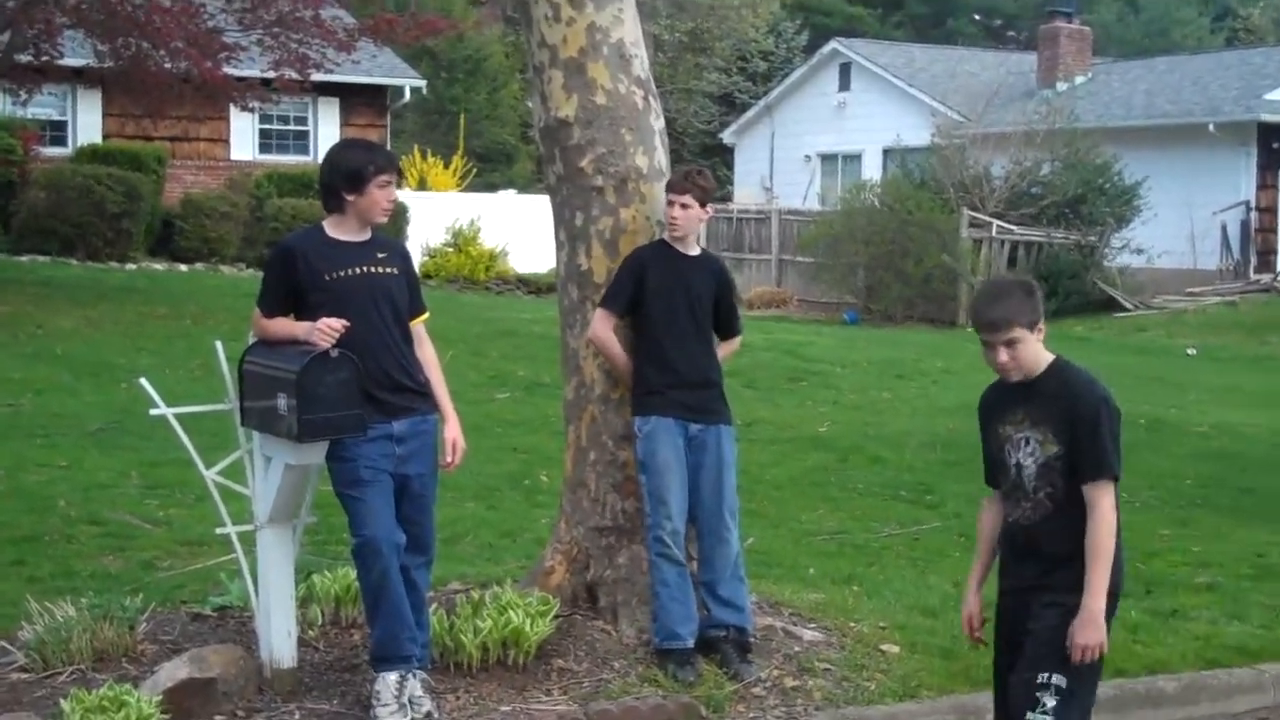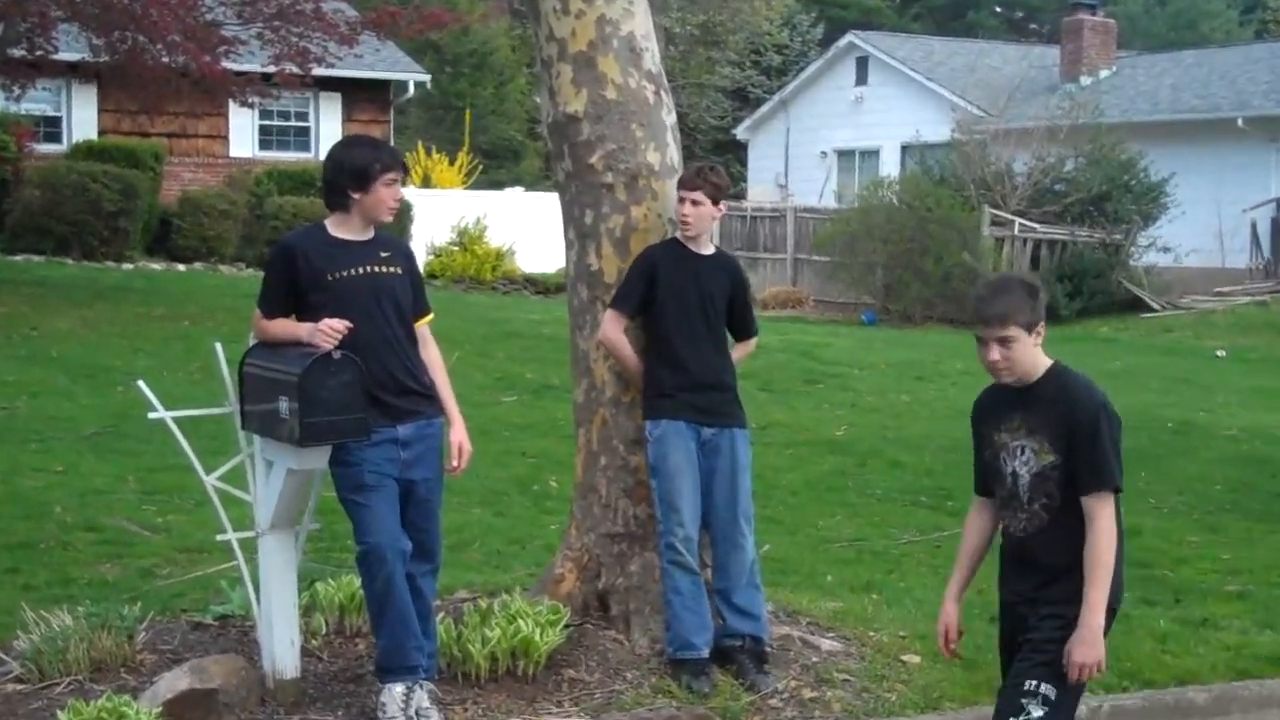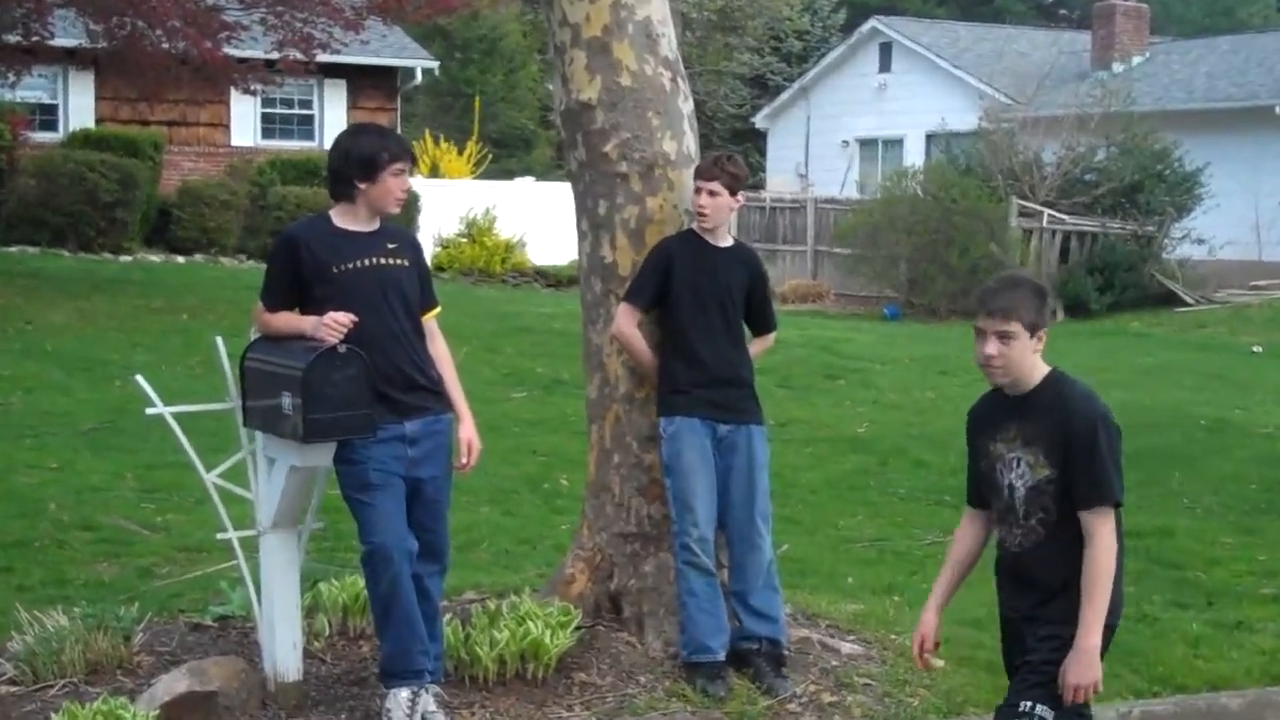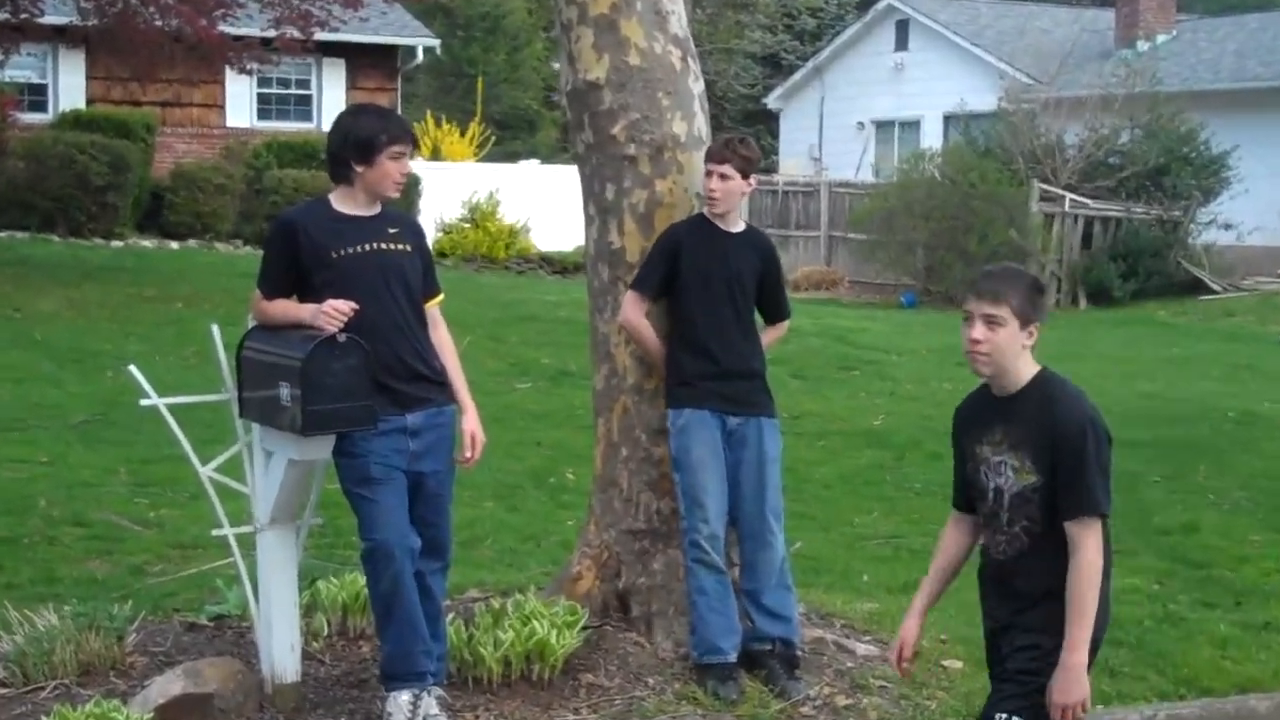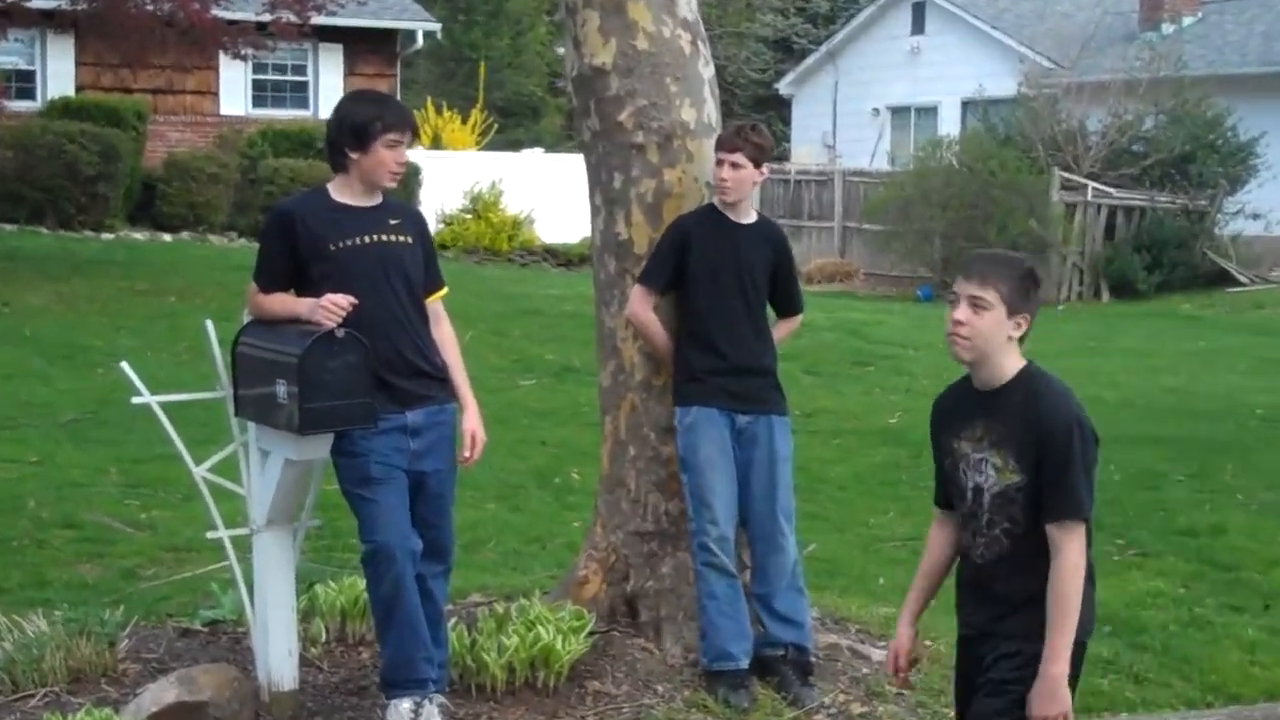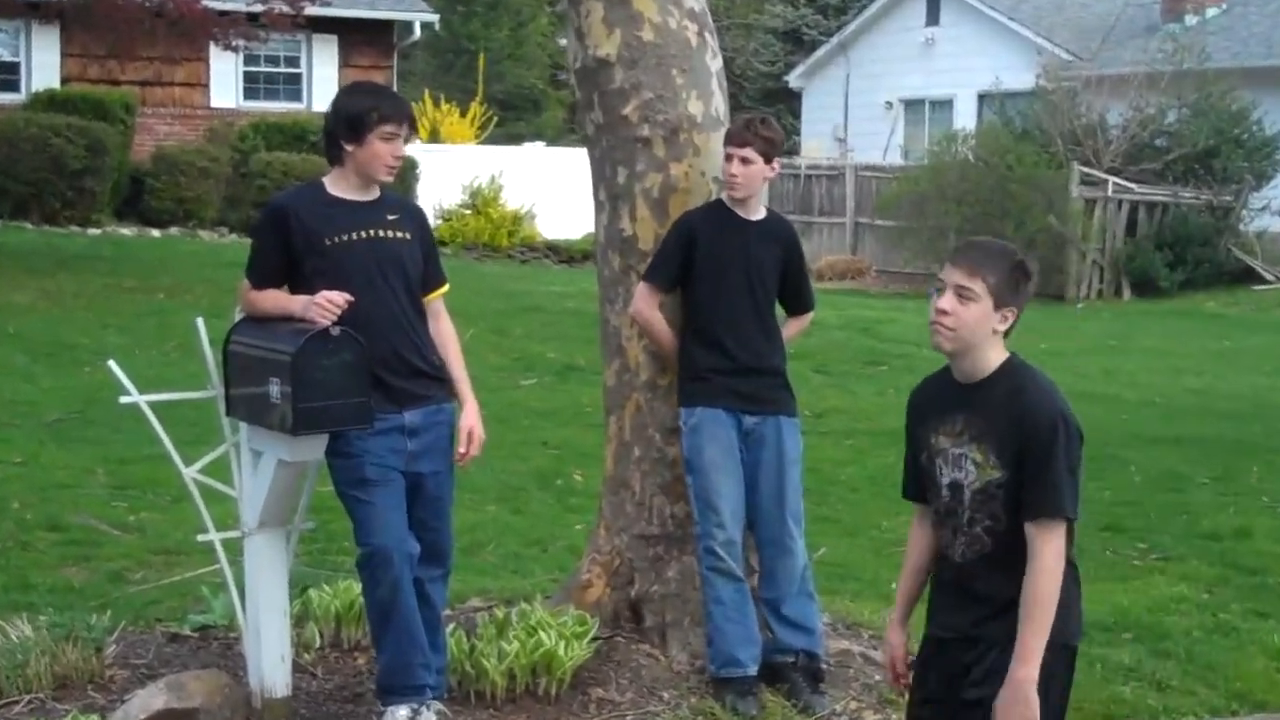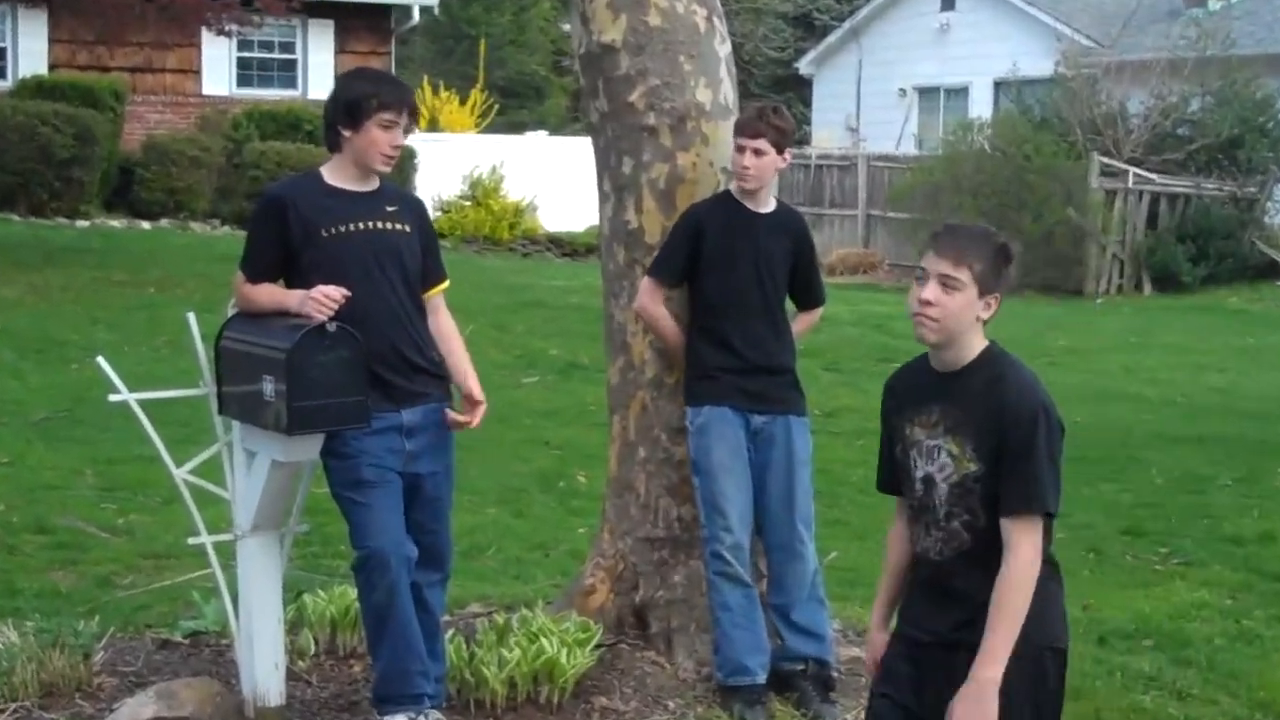
dt=0.1s
person 1, frame 1
left shoulder: (394, 254)
right shoulder: (297, 252)
right elbow: (264, 323)
left wrist: (449, 415)
right wrist: (306, 329)
left hip: (416, 422)
right hip: (357, 429)
left knee: (416, 547)
right knee: (378, 544)
left ankle: (411, 663)
right ankle: (397, 666)
person 1, frame 2
left shoulder: (398, 253)
right shoulder: (298, 251)
right elbow: (265, 325)
left wrist: (454, 419)
right wrist: (308, 330)
left hip: (421, 426)
right hip: (360, 433)
left knee: (422, 555)
right knee: (382, 551)
person 1, frame 3
left shoulder: (405, 244)
right shoulder: (302, 242)
right elbow: (267, 318)
left wrist: (463, 414)
right wrist: (312, 323)
left hip: (429, 423)
right hip: (365, 430)
left knee: (429, 554)
right knee: (389, 551)
person 1, frame 4
left shoulder: (407, 229)
right shoulder: (300, 227)
right elbow: (264, 306)
left wrist: (466, 406)
right wrist: (311, 312)
left hip: (432, 415)
right hip: (365, 422)
left knee: (431, 551)
right knee: (390, 548)
person 1, frame 5
left shoulder: (409, 221)
right shoulder: (298, 218)
left elbow: (435, 316)
right elbow: (260, 300)
left wrist: (468, 405)
right wrist: (309, 307)
left hip: (434, 412)
right hip: (366, 422)
left knee: (434, 553)
right knee: (391, 550)
person 1, frame 6
left shoulder: (408, 217)
right shoulder: (292, 212)
left elbow: (435, 314)
right elbow: (253, 297)
left wrist: (467, 402)
right wrist: (303, 304)
left hip: (432, 412)
right hip: (361, 421)
left knee: (431, 556)
right knee: (388, 553)
person 1, frame 7
left shoulder: (408, 210)
right shoulder: (289, 202)
right elbow: (247, 291)
left wrist: (466, 378)
right wrist: (297, 298)
left hip: (429, 412)
right hip: (357, 419)
left knee: (430, 559)
right knee: (384, 557)
person 2, frame 1
left shoulder: (714, 270)
right shoulder: (644, 261)
right elbow: (599, 329)
left wrist: (699, 371)
right wrist: (639, 378)
left hip: (711, 413)
right hip: (659, 414)
left knee: (721, 526)
right knee: (668, 529)
left ankle: (728, 629)
right ankle: (675, 639)
person 2, frame 2
left shoulder: (729, 269)
right shoulder: (655, 261)
left elbow: (747, 340)
right elbow: (610, 331)
left wrist: (713, 373)
right wrist: (651, 381)
left hip: (725, 416)
right hip: (670, 417)
left knee: (735, 533)
right knee: (680, 536)
left ankle: (744, 639)
right ankle: (689, 649)
person 2, frame 3
left shoulder: (747, 261)
right shoulder: (671, 252)
left elbow: (765, 334)
right elbow: (624, 325)
left wrist: (730, 368)
right wrist: (665, 375)
left hip: (742, 413)
right hip: (685, 414)
left knee: (752, 533)
right knee: (696, 536)
left ankle: (761, 642)
right ankle: (704, 652)
person 2, frame 4
left shoulder: (760, 247)
right shoulder: (680, 238)
left elbow: (778, 322)
right elbow: (631, 313)
left wrist: (742, 358)
right wrist: (675, 365)
left hip: (753, 405)
right hip: (694, 406)
left knee: (764, 529)
right knee: (706, 533)
left ankle: (774, 642)
right ankle: (715, 653)
person 2, frame 5
left shoulder: (771, 238)
right shoulder: (689, 230)
left elbow: (790, 315)
right elbow: (638, 307)
left wrist: (752, 353)
right wrist: (683, 360)
left hip: (763, 402)
right hip: (702, 403)
left knee: (776, 531)
right knee: (715, 534)
left ankle: (787, 648)
right ankle: (726, 659)
person 2, frame 6
left shoulder: (781, 235)
right shoulder: (695, 226)
left elbow: (801, 313)
right elbow: (643, 305)
left wrist: (761, 352)
right wrist: (690, 359)
left hip: (772, 403)
right hip: (709, 403)
left knee: (784, 535)
right knee: (721, 538)
left ankle: (797, 654)
right ankle: (734, 666)
person 2, frame 7
left shoulder: (792, 227)
right shoulder: (703, 219)
left elbow: (811, 309)
right elbow: (647, 301)
left wrist: (770, 351)
right wrist: (696, 357)
left hip: (782, 402)
right hip: (715, 403)
left knee: (793, 539)
right knee: (729, 542)
left ankle: (806, 663)
person 3, frame 1
left shoulder: (1084, 398)
right shoulder: (994, 402)
left elbow: (1101, 506)
left wrist: (1093, 608)
right wrist: (974, 586)
left hip: (1072, 587)
right hip: (1019, 585)
person 3, frame 2
left shoulder: (1083, 406)
right shoulder: (988, 408)
left elbow: (1102, 519)
left wrist: (1091, 625)
right wrist: (953, 595)
left hip: (1070, 600)
right hip: (1019, 596)
person 3, frame 3
left shoulder: (1081, 415)
right shoulder: (985, 415)
left elbow: (1101, 534)
right elbow: (978, 517)
left wrist: (1087, 645)
right wrist: (934, 605)
left hip: (1068, 613)
right hip: (1020, 608)
person 3, frame 4
left shoulder: (1070, 418)
right shoulder: (971, 414)
left elbow: (1087, 544)
left wrist: (1074, 661)
right wrist: (917, 612)
left hip: (1053, 625)
right hip: (1003, 617)
person 3, frame 5
left shoulder: (1055, 415)
right shoulder: (951, 407)
left elbow: (1069, 548)
left wrist: (1054, 671)
right wrist: (909, 618)
left hip: (1036, 632)
right hip: (979, 622)
person 3, frame 6
left shoulder: (1038, 410)
right shoulder: (928, 399)
left elbow: (1047, 551)
left wrist: (1022, 679)
right wrist: (898, 621)
left hip: (1022, 635)
right hip: (950, 626)
person 3, frame 7
left shoulder: (1019, 402)
right shoulder: (904, 388)
left elbow: (1024, 550)
right wrist: (880, 620)
left hip: (1007, 641)
right hip: (923, 629)
